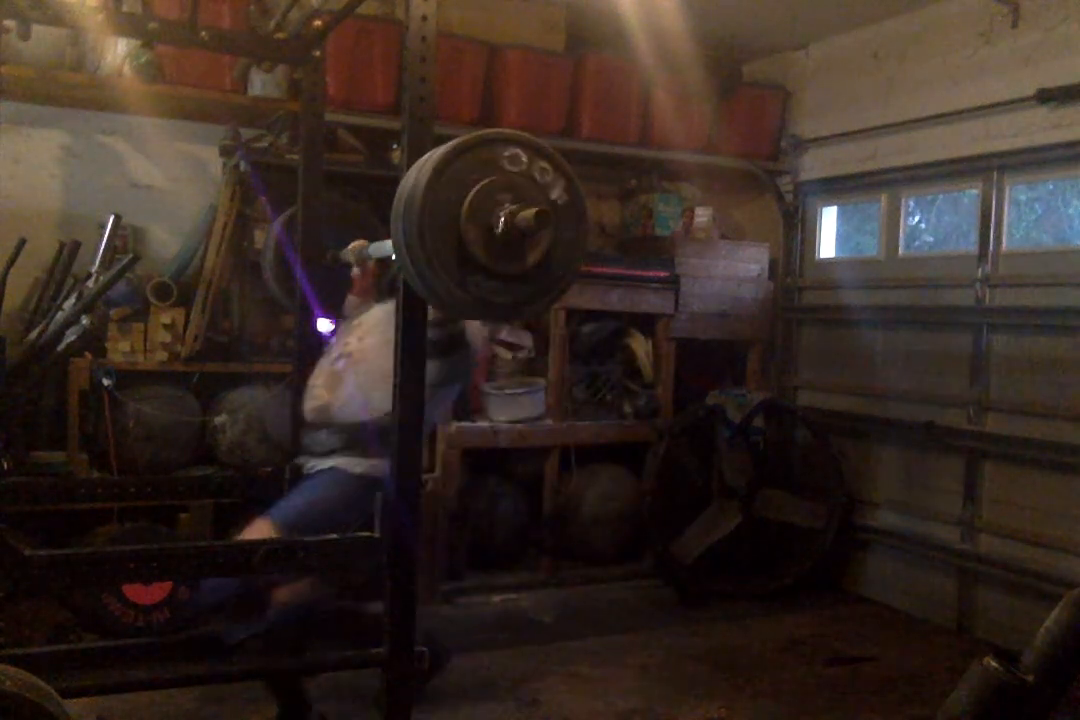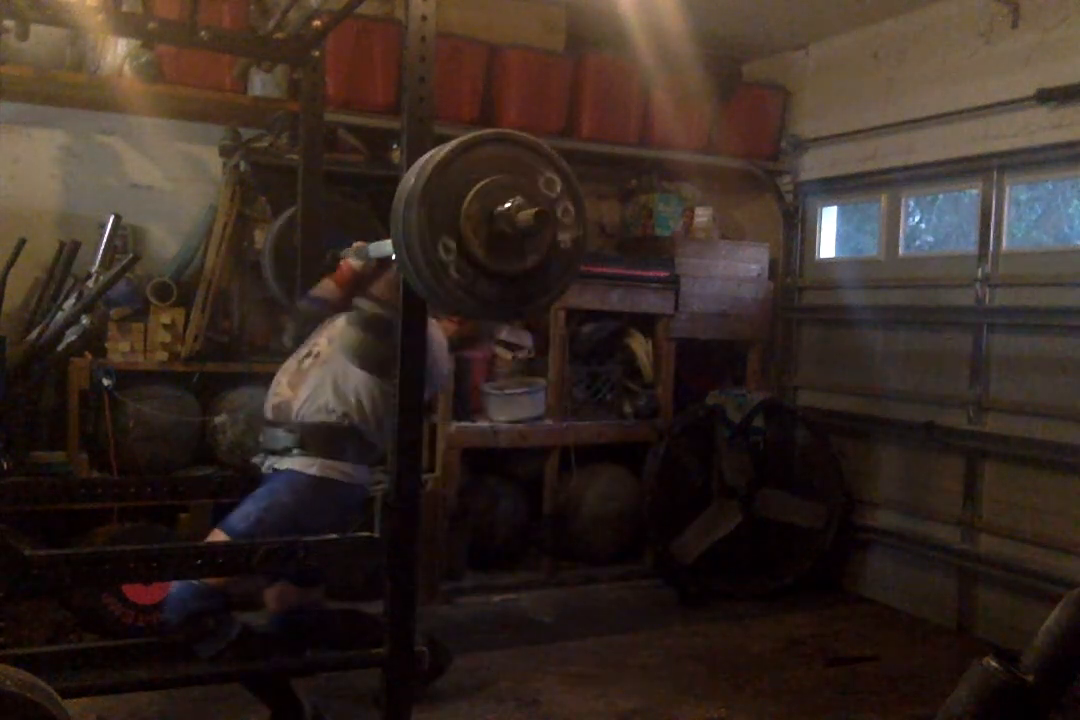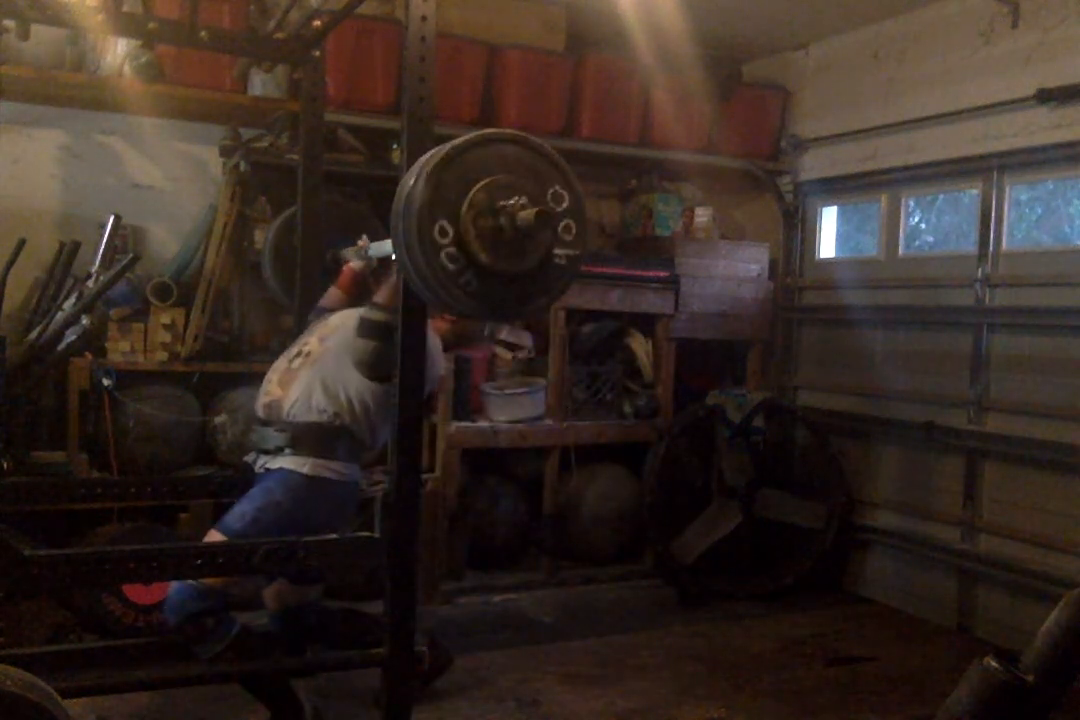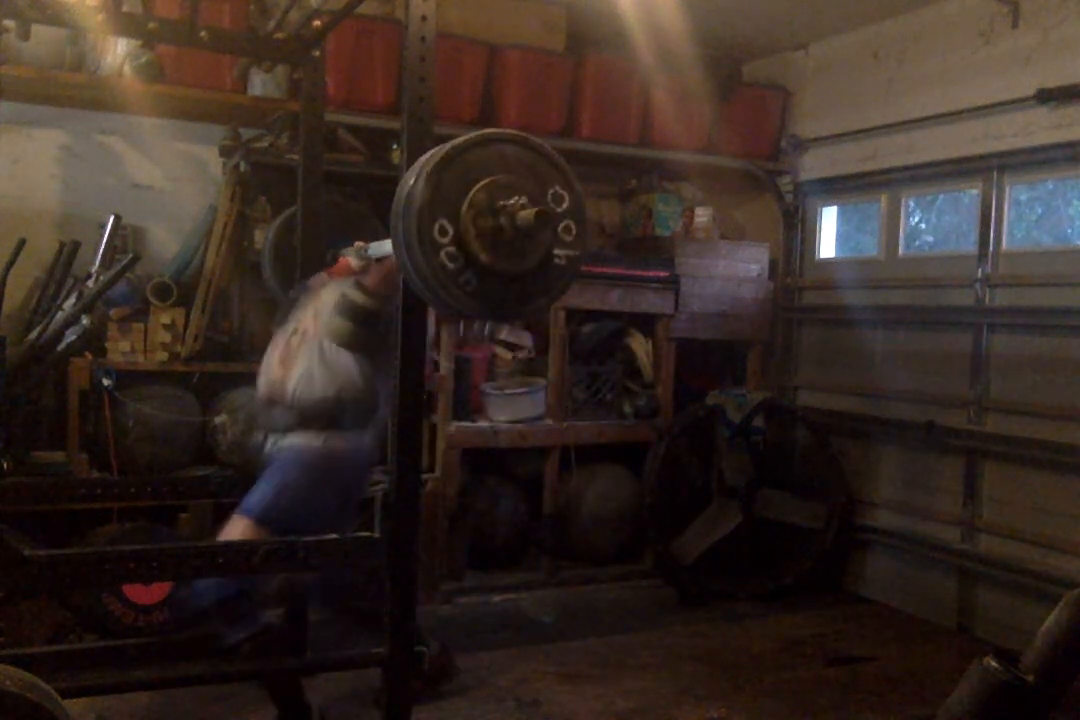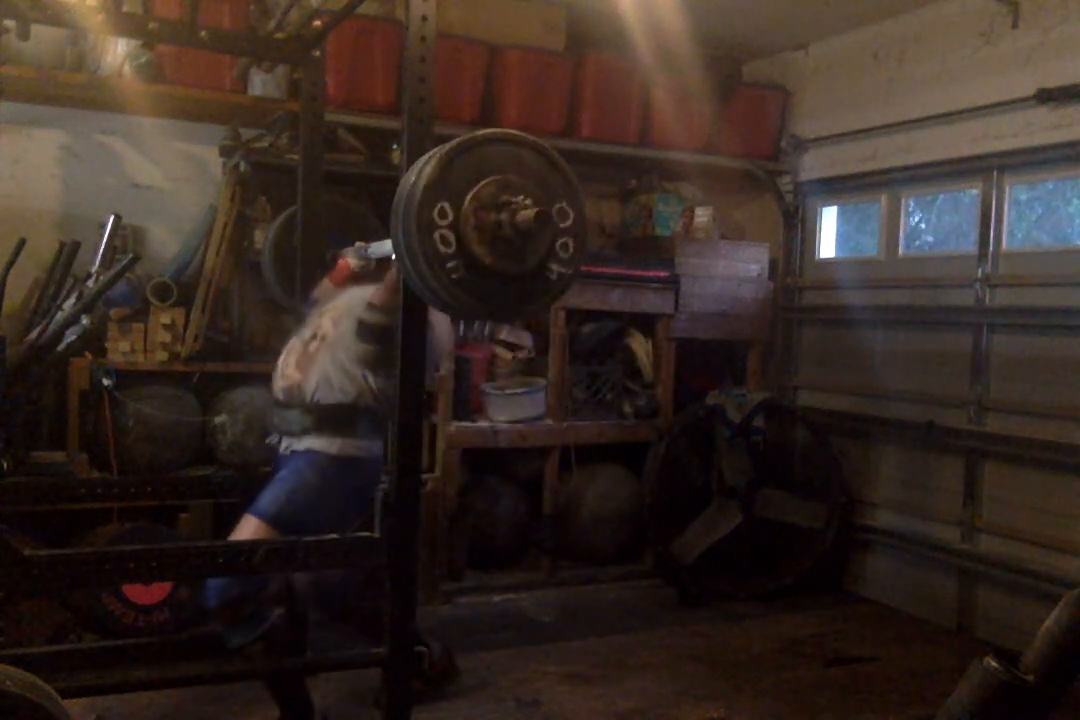
dt=0.4s
person 1, frame 1
left shoulder: (458, 327)
right shoulder: (396, 307)
left elbow: (439, 338)
right elbow: (351, 339)
right wrist: (363, 284)
left hip: (355, 474)
right hip: (332, 469)
left knee: (223, 586)
right knee: (288, 606)
person 1, frame 2
left shoulder: (422, 342)
right shoulder: (396, 326)
left elbow: (364, 339)
right elbow: (304, 326)
left wrist: (400, 271)
right wrist: (351, 272)
left hip: (315, 478)
right hip: (304, 475)
left knee: (189, 603)
right knee: (292, 619)
right ankle: (414, 651)
person 1, frame 3
right shoulder: (381, 322)
left elbow: (370, 353)
right elbow: (322, 329)
left wrist: (403, 271)
right wrist: (352, 272)
left hip: (307, 477)
right hip: (295, 473)
left knee: (189, 603)
right knee: (295, 618)
right ankle: (415, 652)
person 1, frame 4
left shoulder: (404, 303)
right shoulder: (373, 286)
left elbow: (349, 326)
right elbow: (310, 303)
left wrist: (396, 261)
right wrist: (348, 266)
left hip: (321, 451)
right hip: (299, 446)
left knee: (221, 585)
right ankle: (424, 655)
person 1, frame 5
left shoulder: (423, 311)
right shoulder: (374, 292)
left elbow: (370, 348)
right elbow: (319, 316)
left wrist: (402, 271)
right wrist: (346, 269)
left hip: (333, 454)
right hip: (308, 447)
left knee: (231, 587)
right knee: (322, 588)
right ankle: (426, 657)
